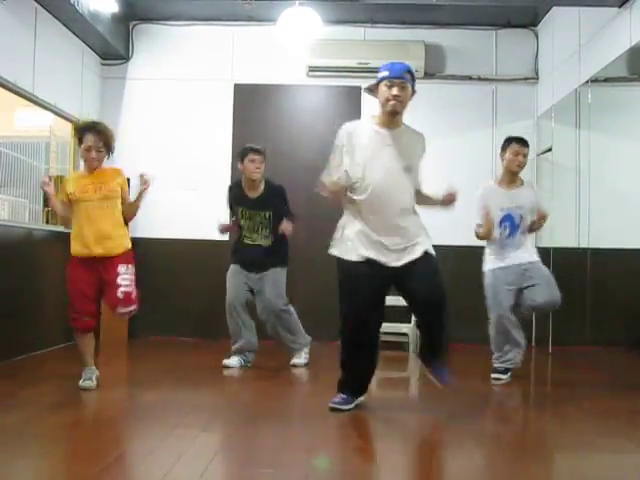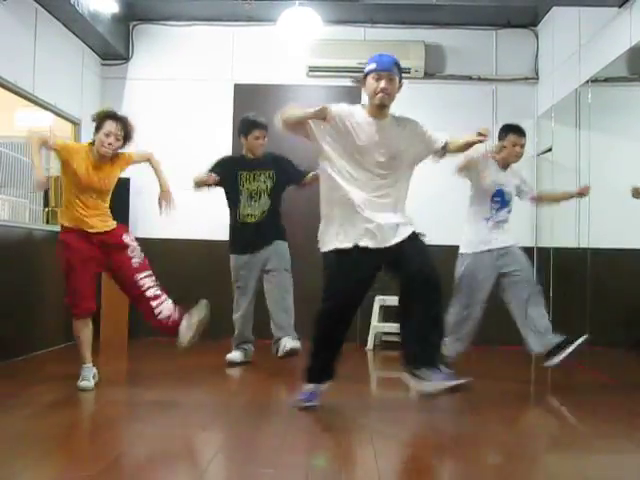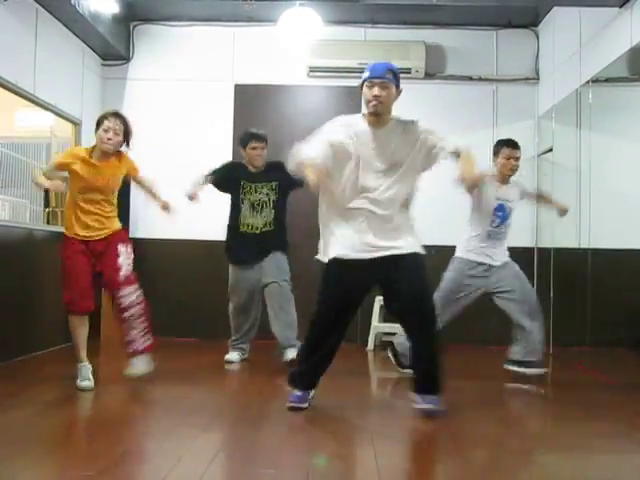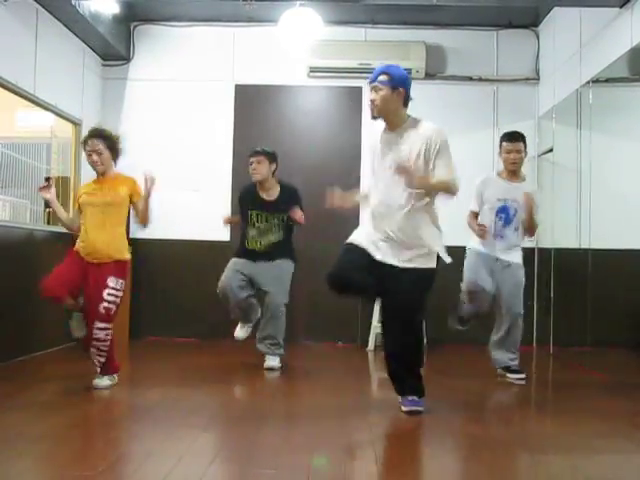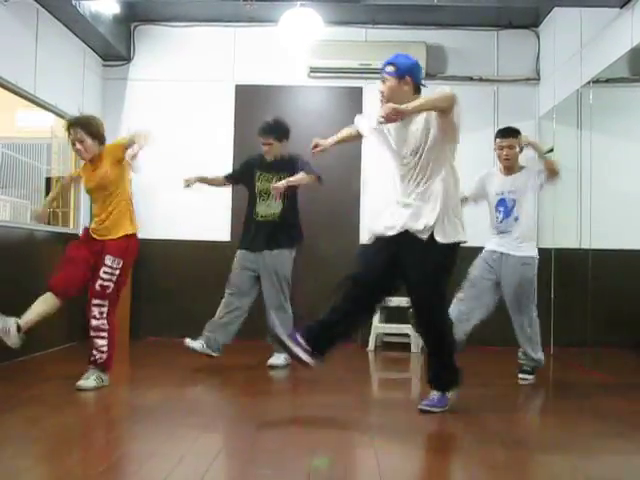
dt=0.2s
person 1, frame 1
left shoulder: (416, 140)
right shoulder: (353, 134)
right elbow: (331, 183)
left wrist: (437, 201)
right wrist: (333, 189)
left hip: (410, 242)
right hip: (360, 245)
left knee: (431, 301)
right knee: (358, 322)
left ankle: (434, 357)
right ankle: (351, 389)
person 1, frame 2
left shoulder: (408, 129)
right shoulder: (340, 117)
left elbow: (442, 148)
right elbow: (286, 120)
left wrist: (471, 141)
right wrist: (311, 115)
left hip: (394, 227)
right hip: (348, 232)
left knee: (424, 284)
right knee: (336, 311)
left ankle: (424, 366)
right ankle: (316, 378)
person 1, frame 3
left shoulder: (414, 133)
right shoulder: (343, 128)
left elbow: (453, 150)
right elbow: (301, 157)
right wrist: (313, 174)
left hip: (400, 242)
right hip: (349, 242)
left knee: (419, 312)
right knee: (329, 318)
left ankle: (427, 388)
right ankle: (303, 382)
person 1, frame 4
left shoulder: (428, 135)
right shoulder: (384, 137)
left elbow: (450, 186)
left wrist: (421, 179)
right wrist: (354, 198)
left hip: (413, 246)
right hip: (373, 235)
left knee: (403, 324)
right knee: (340, 276)
left ankle: (410, 389)
right ankle: (387, 292)
person 1, frame 5
left shoulder: (434, 116)
right shoulder: (384, 121)
left elbow: (449, 98)
right elbow: (360, 126)
left wrist: (404, 108)
right wrist: (328, 142)
left hip: (434, 228)
right hip: (397, 223)
left knee: (428, 309)
right knee: (363, 284)
left ankle: (444, 383)
right ankle: (312, 342)
person 2, frame 1
left shoulder: (117, 177)
right shoulder: (71, 181)
left elbow: (128, 215)
right elbow: (67, 217)
left wrist: (141, 195)
right wrist: (52, 197)
left hip: (116, 253)
right hip: (81, 256)
left knee: (124, 306)
right knee: (82, 318)
left ankle: (122, 303)
right ankle: (89, 369)
person 2, frame 2
left shoulder: (121, 160)
right shoulder: (74, 151)
left elbow: (149, 156)
right elbow: (36, 139)
left wrist: (164, 187)
right wrist: (38, 169)
left hip: (108, 231)
right hip: (75, 234)
left knee: (139, 277)
right knee: (81, 302)
left ankle: (179, 325)
right ankle: (87, 366)
person 2, frame 3
left shoulder: (124, 162)
right shoulder: (75, 156)
left elbow: (141, 181)
right elbow: (43, 173)
left wrist: (159, 199)
right wrist: (44, 181)
left hip: (111, 235)
right hip: (77, 237)
left knee: (126, 290)
right knee: (78, 304)
left ankle: (140, 352)
right ankle: (83, 365)
person 2, frame 4
left shoulder: (128, 184)
right shoulder: (86, 189)
left elbow: (143, 222)
right elbow: (73, 226)
left wrist: (147, 196)
right wrist: (53, 202)
left hip: (113, 260)
right hip: (82, 255)
left knee: (101, 321)
right knee: (52, 290)
left ankle: (107, 371)
right ankle: (79, 305)
person 2, frame 5
left shoulder: (114, 151)
right shoulder: (85, 165)
left elbow: (141, 136)
right elbow: (69, 179)
left wrist: (132, 151)
right wrist: (48, 204)
left hip: (121, 238)
right hip: (94, 235)
left knee: (102, 300)
right knee: (61, 285)
left ankle: (100, 369)
person 3, frame 1
left shoulder: (530, 192)
right shoulder: (488, 192)
left elbow: (530, 229)
right elbow: (480, 234)
left wrist: (539, 219)
right wrist: (485, 230)
left hip: (527, 260)
right hip: (497, 265)
left knee: (549, 298)
right knee: (500, 314)
left ankle: (516, 306)
right ankle: (504, 361)
person 3, frame 2
left shoulder: (516, 176)
right shoulder: (484, 162)
left elbow: (538, 198)
right elbow: (462, 169)
left wrist: (575, 193)
right wrist: (484, 156)
left hip: (506, 247)
right hip: (477, 248)
left knee: (526, 293)
right knee: (467, 303)
left ankle: (547, 345)
right ankle: (447, 352)
person 3, frame 3
left shoulder: (515, 188)
right shoulder: (483, 182)
left elbow: (534, 195)
right elbow: (467, 183)
left wrist: (554, 203)
left hip: (500, 260)
right hip: (470, 258)
left knee: (526, 301)
right knee: (442, 305)
left ankle: (524, 356)
right ankle: (402, 348)
person 3, frame 4
left shoulder: (528, 191)
right shoulder: (485, 183)
left elbow: (530, 232)
right elbow: (471, 217)
left wrist: (529, 213)
right wrist: (477, 228)
left hip: (510, 258)
right hip: (481, 250)
left knee: (511, 310)
right knee: (476, 287)
left ankle: (506, 360)
right ankle: (467, 309)
person 3, frame 5
left shoulder: (532, 175)
right shoulder: (488, 179)
left elbow: (554, 172)
right elbow: (465, 199)
left wrist: (535, 147)
left hip: (522, 255)
right hip: (493, 251)
left knee: (523, 310)
right knee: (472, 293)
left ankle: (531, 361)
person 4, frame 1
left shoulder: (276, 191)
right shoulder: (234, 191)
left elbow: (288, 218)
left wrist: (287, 226)
right wrist: (228, 226)
left hip: (272, 262)
right hip: (242, 261)
left knee: (275, 305)
right knee: (234, 302)
left ankle: (301, 346)
right ankle: (244, 352)
person 4, frame 2
left shoulder: (278, 163)
right shoulder: (230, 165)
left elbow: (302, 181)
right elbow: (198, 183)
left wrist: (314, 176)
right wrist: (205, 179)
left hip: (273, 240)
right hip: (242, 244)
left knee: (279, 281)
right knee: (244, 294)
left ankle: (285, 338)
right ankle: (242, 348)
person 4, frame 3
left shoulder: (279, 171)
right shoulder: (232, 171)
right elbow: (208, 178)
right wrist: (195, 189)
left hip: (272, 250)
right hip: (240, 252)
left knee: (279, 290)
right knee: (242, 301)
left ankle: (290, 346)
right ankle: (239, 346)
person 4, frame 4
left shoulder: (289, 192)
right shoulder: (246, 193)
left elbow: (301, 220)
left wrist: (299, 217)
right wrist: (232, 219)
left hip: (278, 259)
right hip: (246, 257)
left knee: (275, 301)
right knee: (227, 285)
left ankle: (273, 351)
right ankle: (249, 315)
person 4, frame 5
left shoulder: (293, 161)
right shoulder: (253, 163)
left elbow: (312, 178)
right elbow: (225, 180)
left wrist: (286, 182)
right wrist: (199, 179)
left hip: (281, 243)
right hip: (250, 241)
left knee: (276, 298)
right knee: (236, 292)
left ankle: (282, 349)
right ankle: (210, 340)
